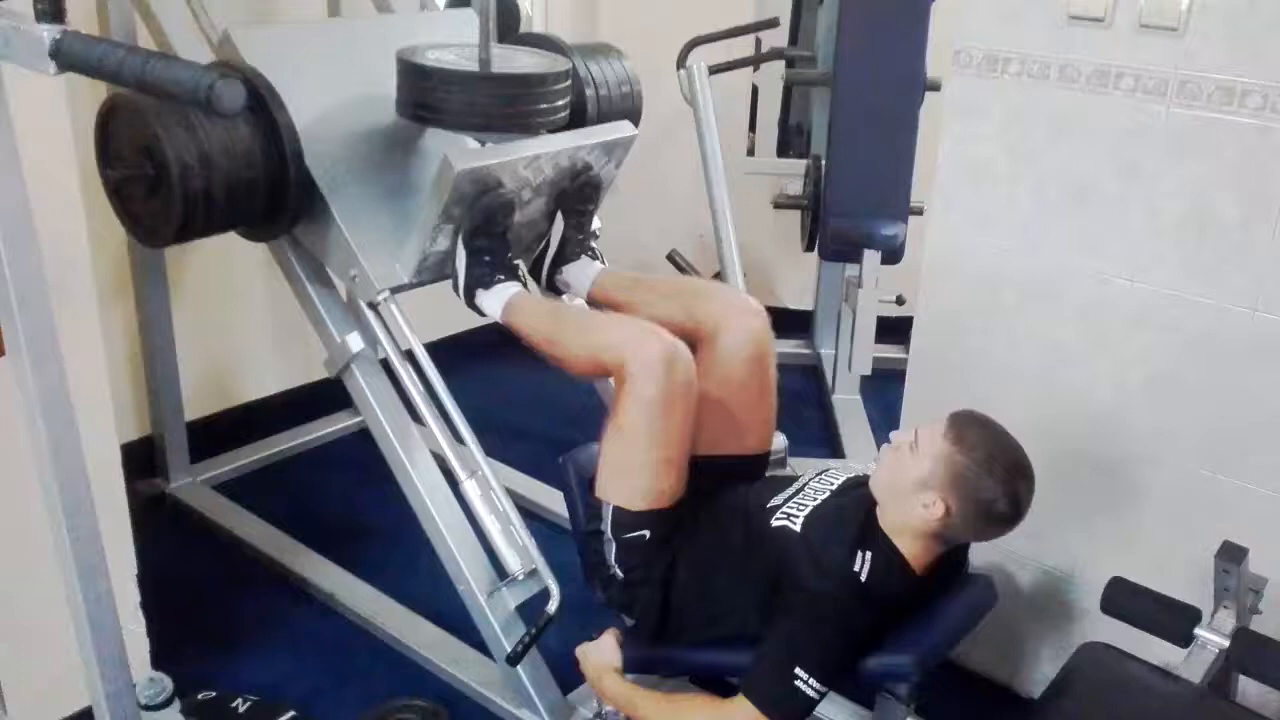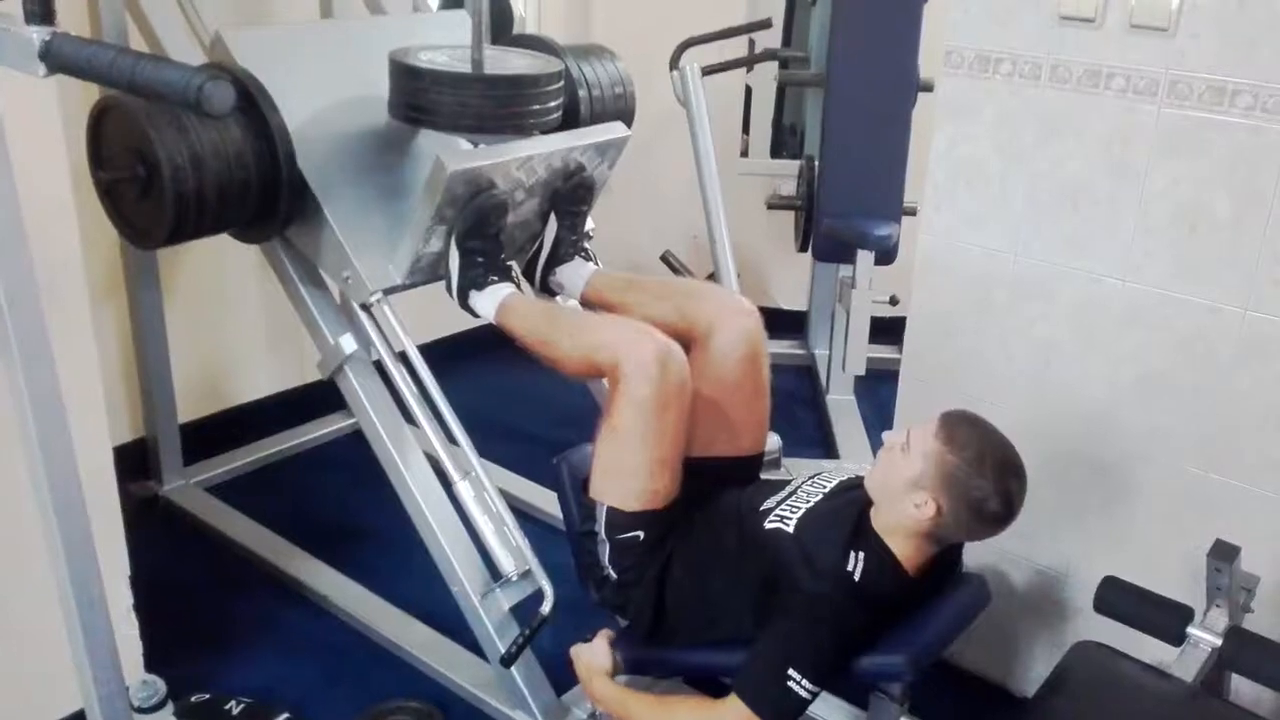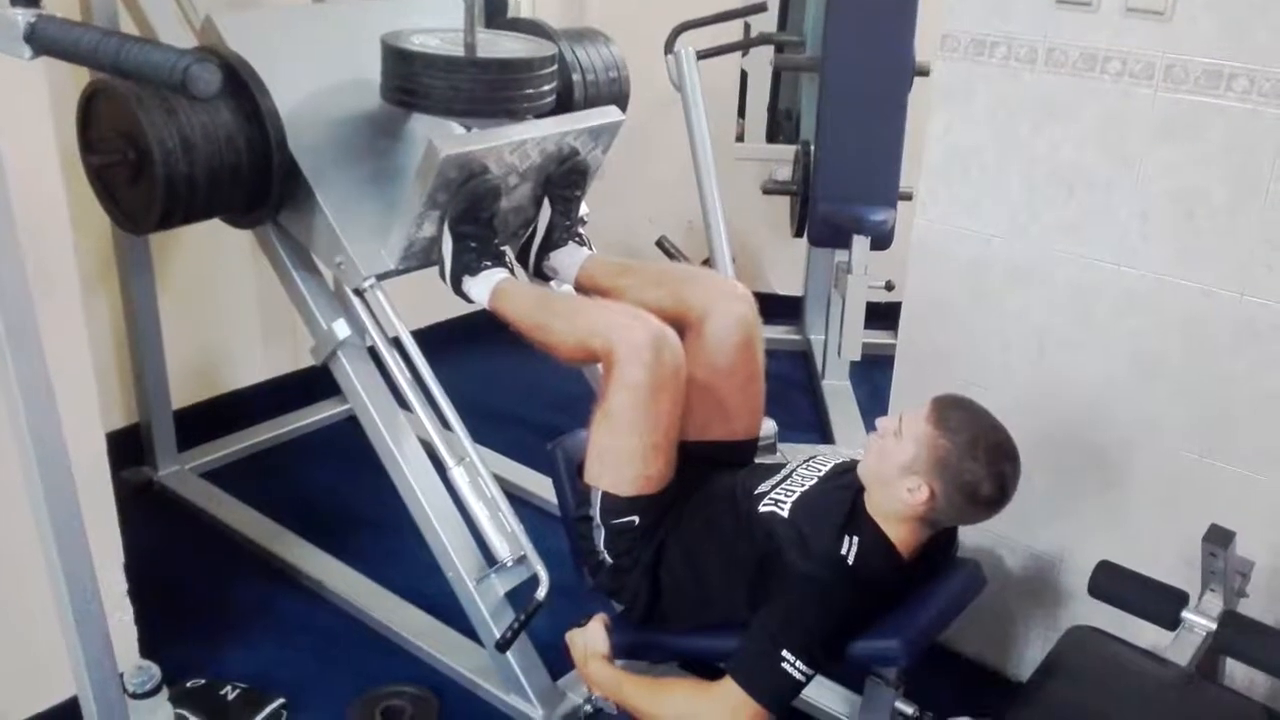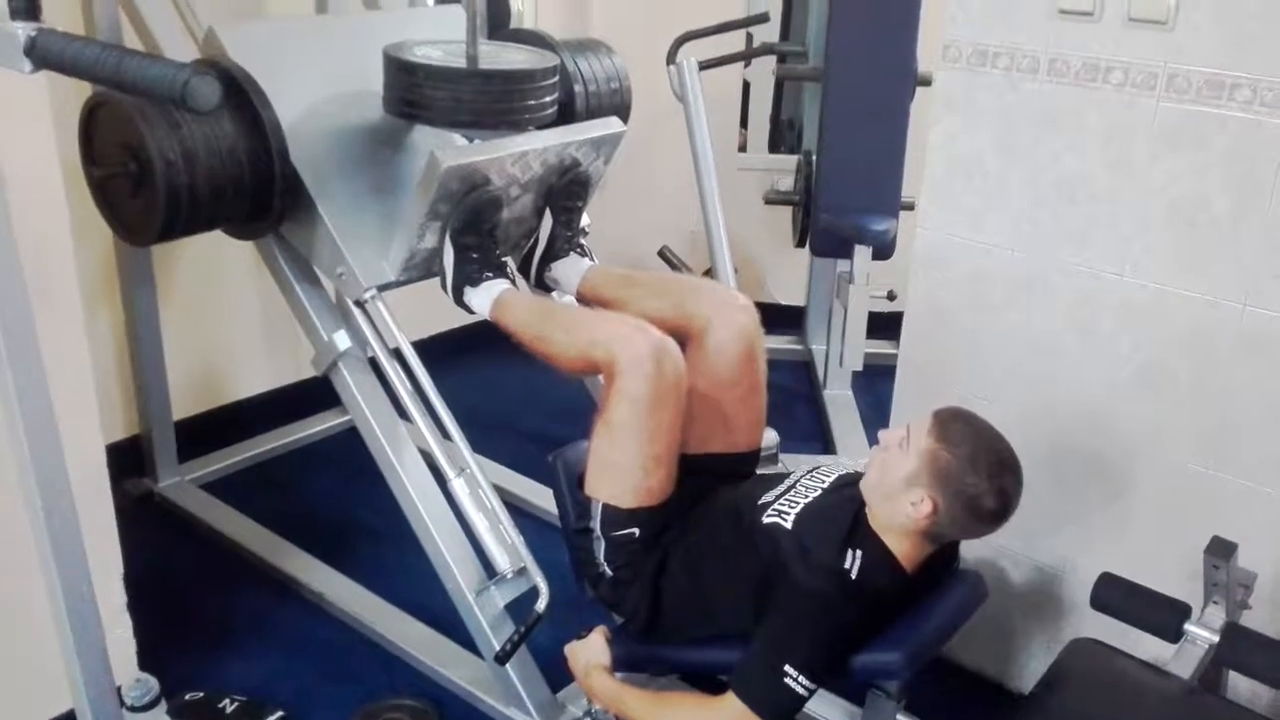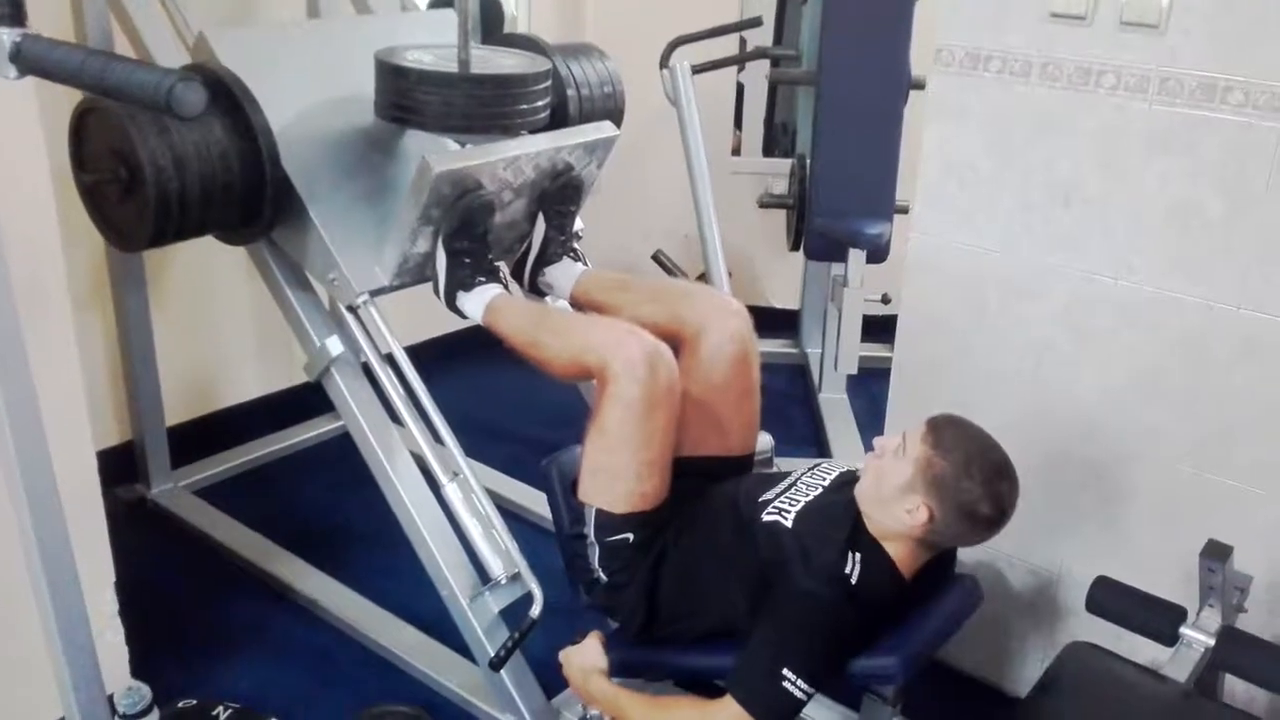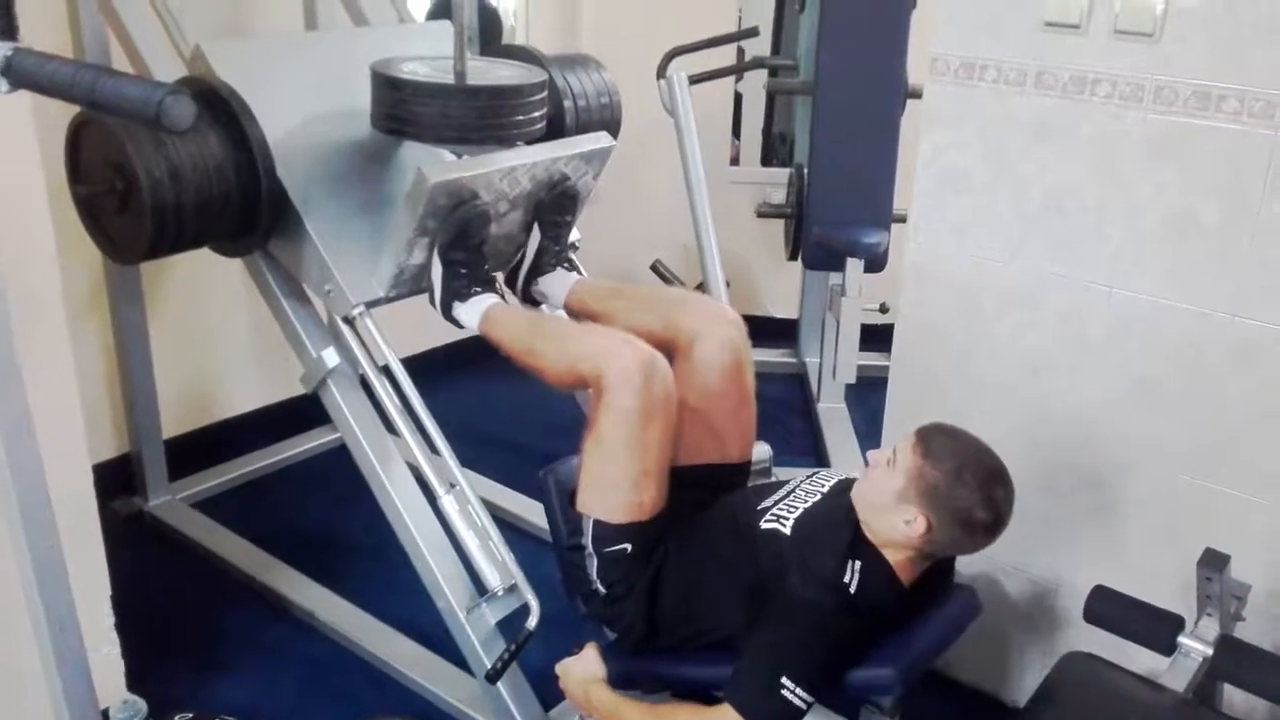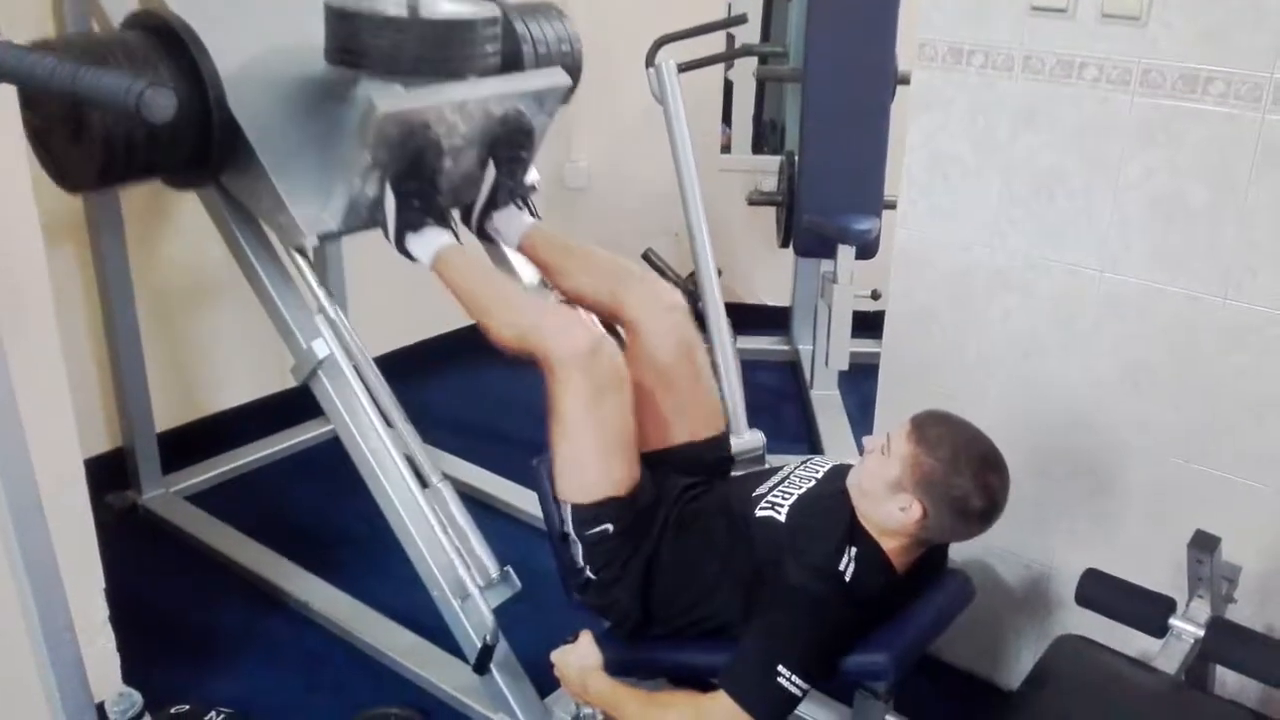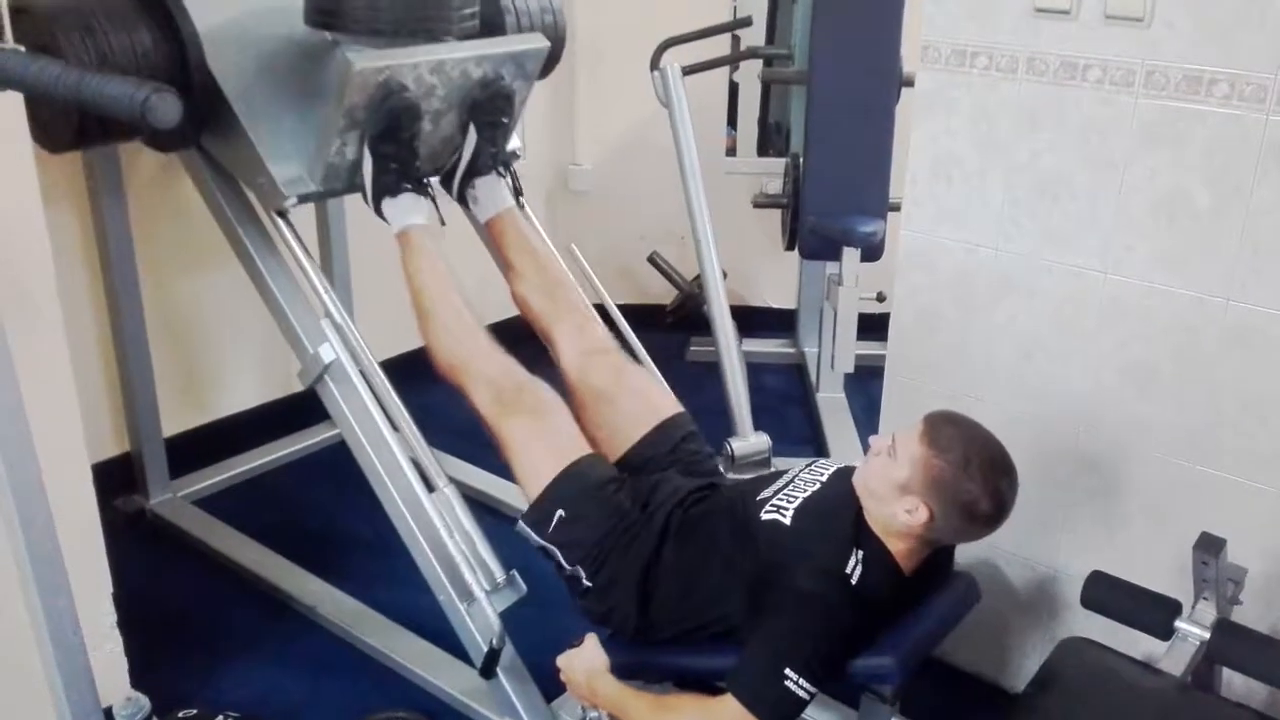
dt=0.5s
person 1, frame 1
left shoulder: (838, 597)
right shoulder: (931, 543)
left hip: (651, 570)
right hip: (725, 507)
left knee: (653, 354)
right knee: (738, 319)
left ankle: (498, 294)
right ankle: (575, 271)
person 1, frame 2
left shoulder: (833, 600)
right shoulder: (925, 545)
left hip: (646, 571)
right hip: (720, 509)
left knee: (647, 356)
right knee: (730, 320)
left ankle: (493, 296)
right ankle: (569, 272)
person 1, frame 3
left shoulder: (827, 581)
right shoulder: (921, 523)
left wrist: (598, 673)
left hip: (639, 555)
right hip: (714, 491)
left knee: (642, 339)
right knee: (725, 305)
left ankle: (487, 280)
right ankle: (564, 257)
person 1, frame 4
left shoulder: (831, 595)
right shoulder: (922, 537)
left hip: (639, 567)
right hip: (717, 503)
left knee: (644, 352)
right knee: (727, 317)
left ankle: (488, 291)
right ankle: (566, 268)
person 1, frame 5
left shoulder: (828, 598)
right shoulder: (916, 541)
left hip: (634, 571)
right hip: (707, 502)
left knee: (636, 356)
right knee: (721, 321)
left ankle: (480, 295)
right ankle: (558, 270)
person 1, frame 6
left shoulder: (826, 607)
right shoulder: (916, 552)
left hip: (632, 582)
right hip: (709, 512)
left knee: (631, 366)
right knee: (713, 331)
left ankle: (476, 305)
right ankle: (552, 280)
person 1, frame 7
left shoulder: (821, 593)
right shoulder: (908, 531)
left hip: (629, 566)
right hip: (697, 502)
left knee: (579, 350)
right knee: (658, 309)
left ankle: (432, 240)
right ankle: (507, 218)
person 1, frame 8
left shoulder: (827, 597)
right shoulder: (911, 531)
left hip: (626, 561)
right hip: (695, 499)
left knee: (508, 389)
right knee: (582, 339)
left ankle: (409, 211)
right ankle: (486, 188)
